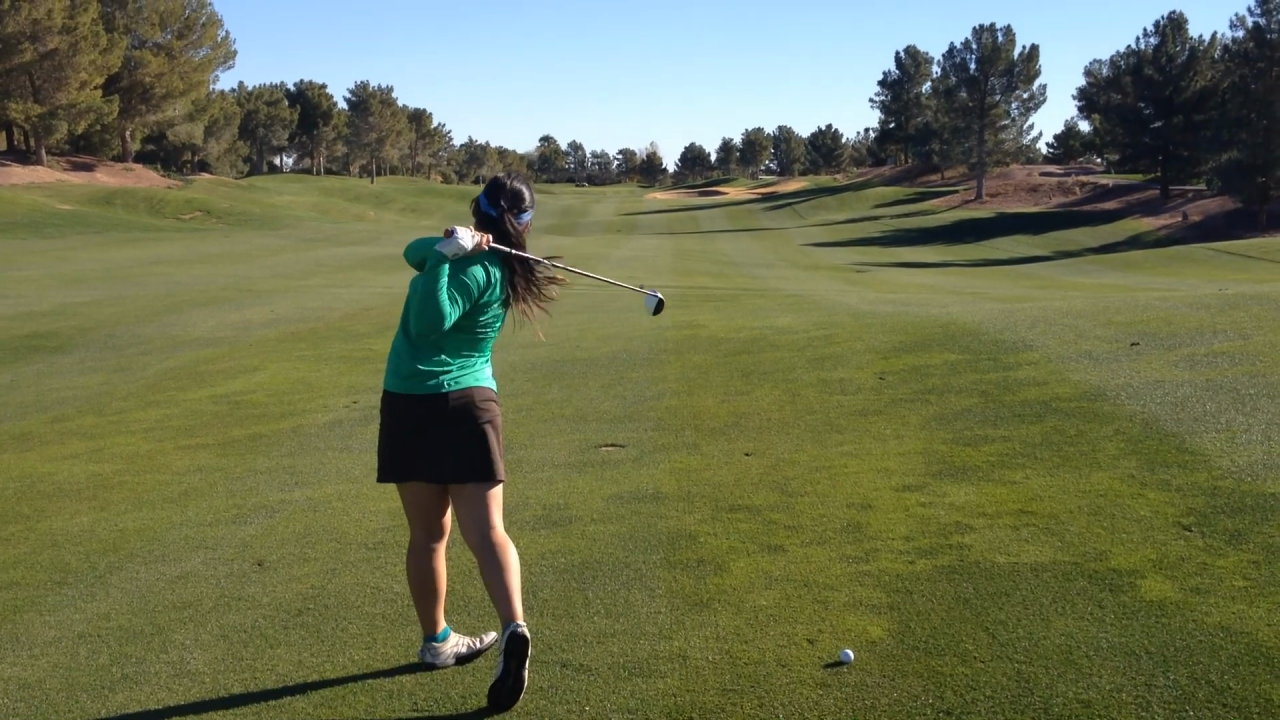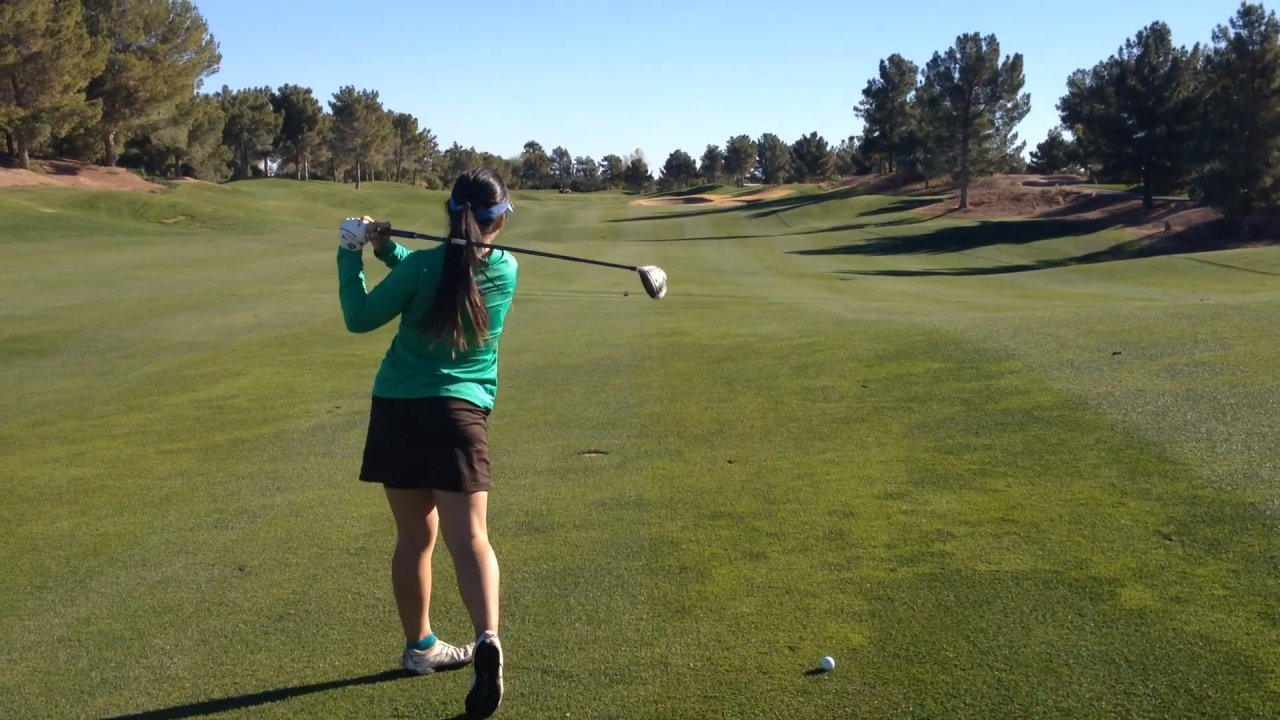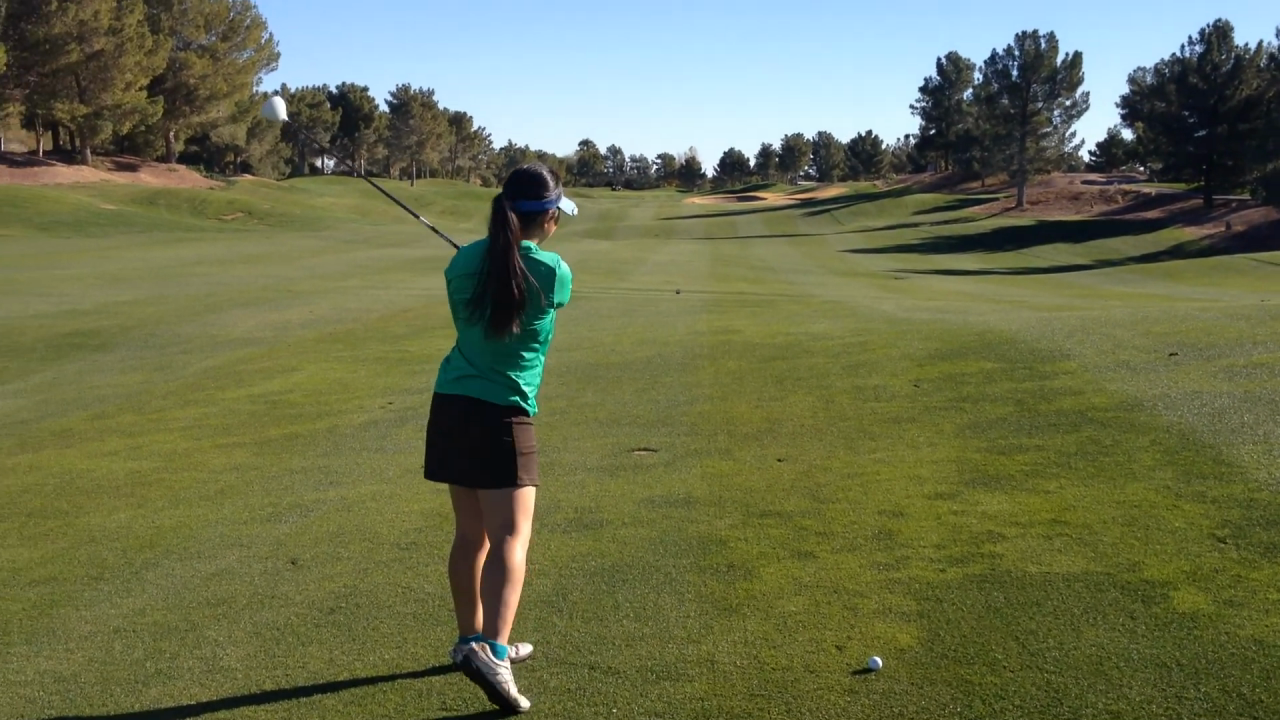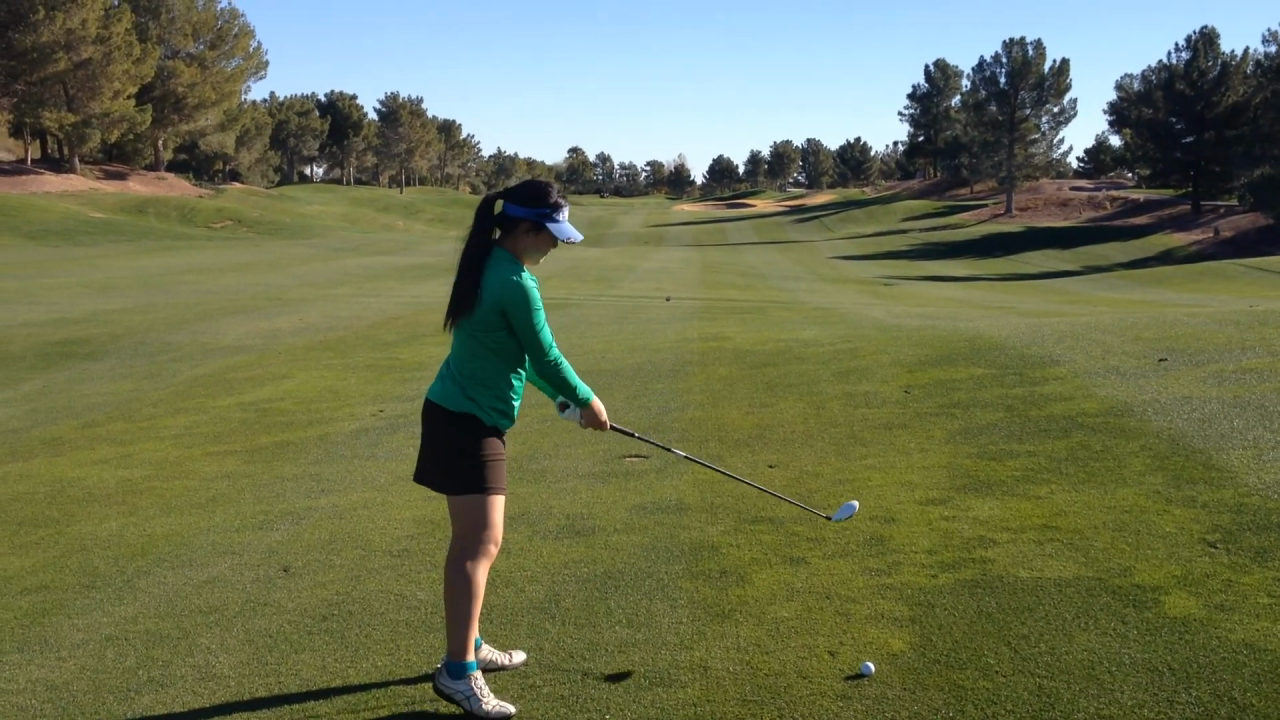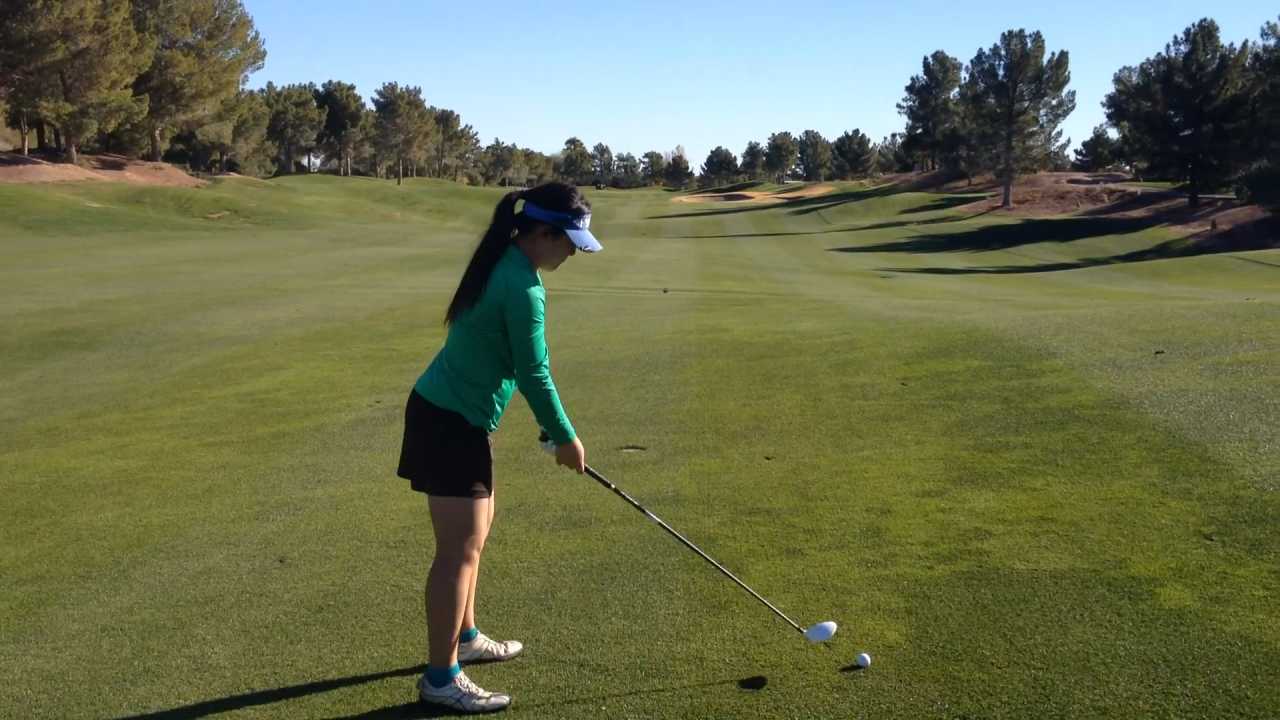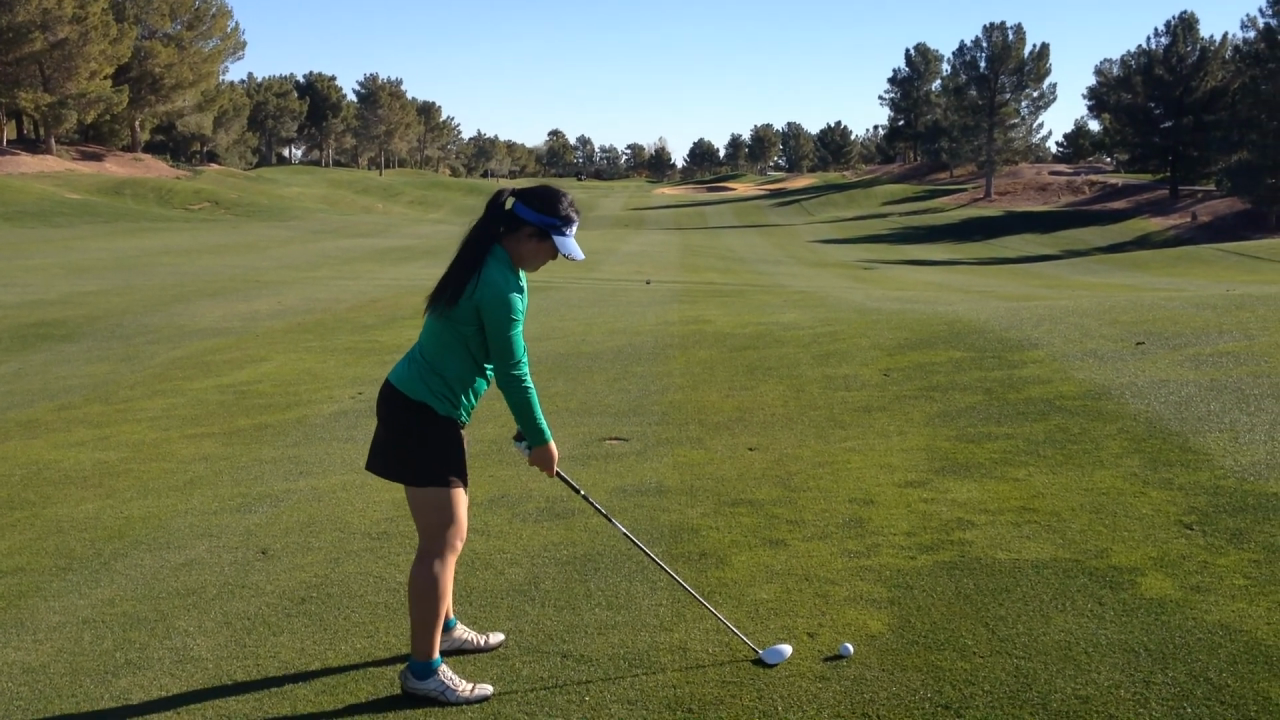
dt=0.5s
person 1, frame 1
left shoulder: (475, 268)
right shoulder: (499, 262)
left elbow: (428, 325)
left wrist: (447, 251)
left hip: (411, 404)
right hip: (470, 404)
left knee: (428, 532)
right knee: (487, 530)
left ankle: (436, 639)
right ankle: (514, 628)
person 1, frame 2
left shoulder: (420, 267)
right shoulder: (506, 269)
left elbow: (359, 319)
left wrist: (348, 254)
right wrist: (389, 248)
left hip: (395, 408)
right hip: (458, 413)
left knee: (415, 536)
right knee: (470, 538)
left ankle: (420, 645)
right ankle: (487, 640)
person 1, frame 3
left shoulder: (464, 262)
right shoulder: (555, 272)
left hip: (452, 405)
right hip: (502, 414)
left knee: (472, 533)
right knee: (511, 535)
left ankle: (473, 640)
right ankle: (492, 650)
person 1, frame 4
left shoulder: (487, 266)
right shoulder: (516, 283)
right elbow: (544, 356)
left wrist: (565, 399)
right wrist: (585, 400)
left hip: (459, 414)
right hip: (469, 422)
left knee: (472, 539)
right knee: (480, 545)
left ankle: (469, 647)
right ankle: (457, 672)
person 1, frame 5
left shoulder: (504, 265)
right shoulder: (522, 287)
left elbow: (520, 365)
right elbow: (533, 373)
left wrist: (550, 426)
right wrist: (564, 436)
left hip: (451, 412)
right hip: (452, 421)
left knee: (473, 534)
right knee: (460, 550)
left ankle: (464, 636)
right ankle: (440, 677)
person 1, frame 6
left shoulder: (493, 263)
right shoulder: (501, 285)
left elbow: (501, 364)
right elbow: (512, 372)
left wrist: (528, 429)
right wrist: (541, 438)
left hip: (431, 405)
right hip: (422, 412)
left knee: (452, 524)
right knee: (442, 541)
left ankle: (443, 628)
right ankle: (424, 670)
